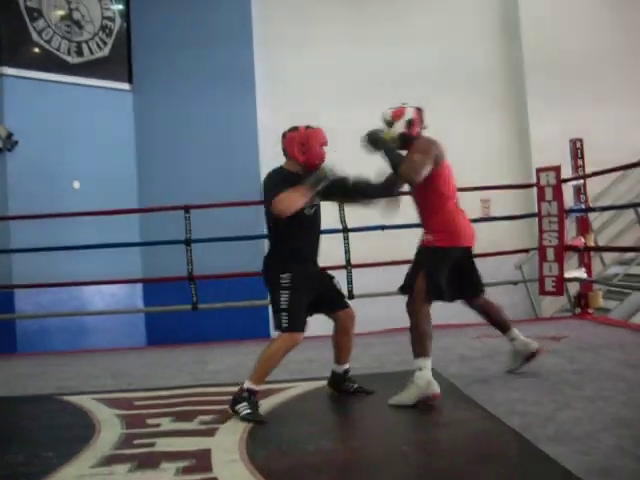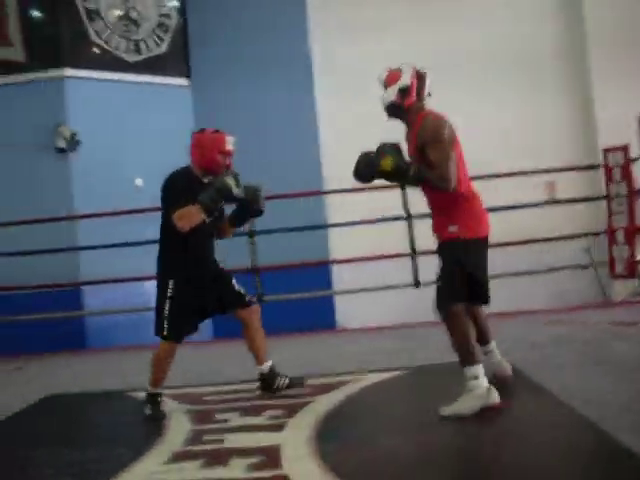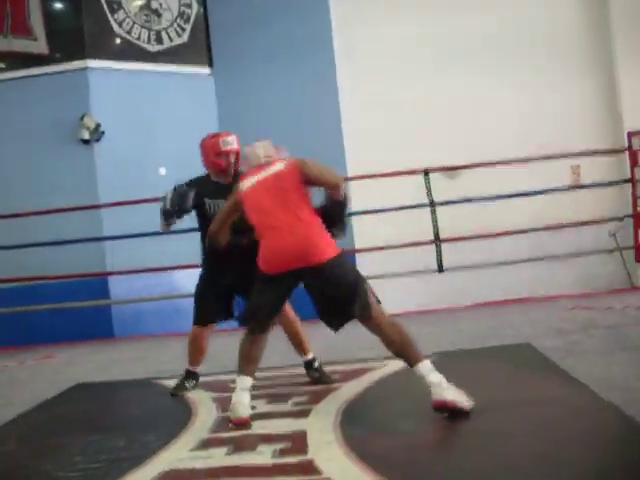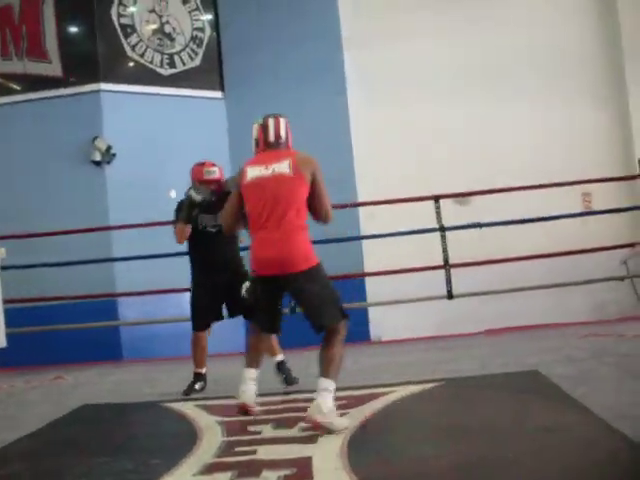
dt=1s
person 1, frame 1
left shoulder: (428, 146)
right shoulder: (413, 157)
left elbow: (414, 174)
left wrist: (390, 148)
left hip: (444, 237)
right hip: (459, 234)
left knee: (416, 303)
right knee: (475, 297)
left ankle: (423, 381)
right ankle: (522, 344)
person 1, frame 2
left shoulder: (434, 125)
right shoulder: (419, 127)
left elbow: (447, 182)
right elbow: (424, 174)
left wrist: (400, 168)
right wrist: (396, 170)
left hip: (463, 223)
right hip: (461, 222)
left knee: (453, 303)
right knee: (463, 297)
left ankle: (479, 389)
right ankle: (493, 361)
person 1, frame 3
left shoulder: (240, 185)
right shoulder: (293, 166)
left elbow: (216, 234)
right elbow: (336, 183)
right wrist: (335, 208)
left hip: (274, 259)
right hip: (315, 249)
left knee: (256, 328)
right knee: (375, 317)
left ankle: (241, 402)
right ankle: (438, 386)
person 1, frame 4
left shoulder: (245, 172)
right shoulder: (305, 163)
left elbow: (226, 225)
right elbow: (324, 215)
left hip: (263, 261)
right hip: (298, 258)
left knee: (261, 327)
right knee: (336, 328)
left ankle: (247, 391)
right ankle: (322, 405)
person 2, frame 1
left shoulder: (313, 178)
right shoulder: (275, 179)
left elbow: (354, 192)
right elbow: (283, 208)
left wrist: (384, 186)
right wrist: (314, 183)
left hip: (308, 267)
right hip: (286, 269)
left knee: (346, 315)
right knee: (293, 333)
left ankle: (340, 377)
right ankle: (244, 395)
person 2, frame 2
left shoulder: (214, 183)
right shoulder: (178, 182)
left elbow: (220, 231)
right elbow: (183, 223)
left wrist: (238, 216)
right wrist: (215, 195)
left hip: (207, 269)
right hip: (176, 275)
left knee: (251, 312)
right knee: (171, 342)
left ankle: (269, 376)
right ankle: (154, 395)
person 2, frame 3
right shoulder: (196, 186)
right elbow: (167, 224)
right wrist: (170, 211)
left hip: (251, 261)
right hip: (217, 266)
left knee: (282, 309)
right knee: (201, 328)
left ankle: (312, 364)
right ankle: (191, 373)
person 2, frame 4
left shoulder: (228, 199)
right shoulder: (186, 205)
right elbow: (181, 238)
right wrist: (190, 208)
left hip: (234, 271)
right hip: (204, 277)
right knee: (199, 331)
left ankle: (282, 365)
right ankle: (199, 377)
